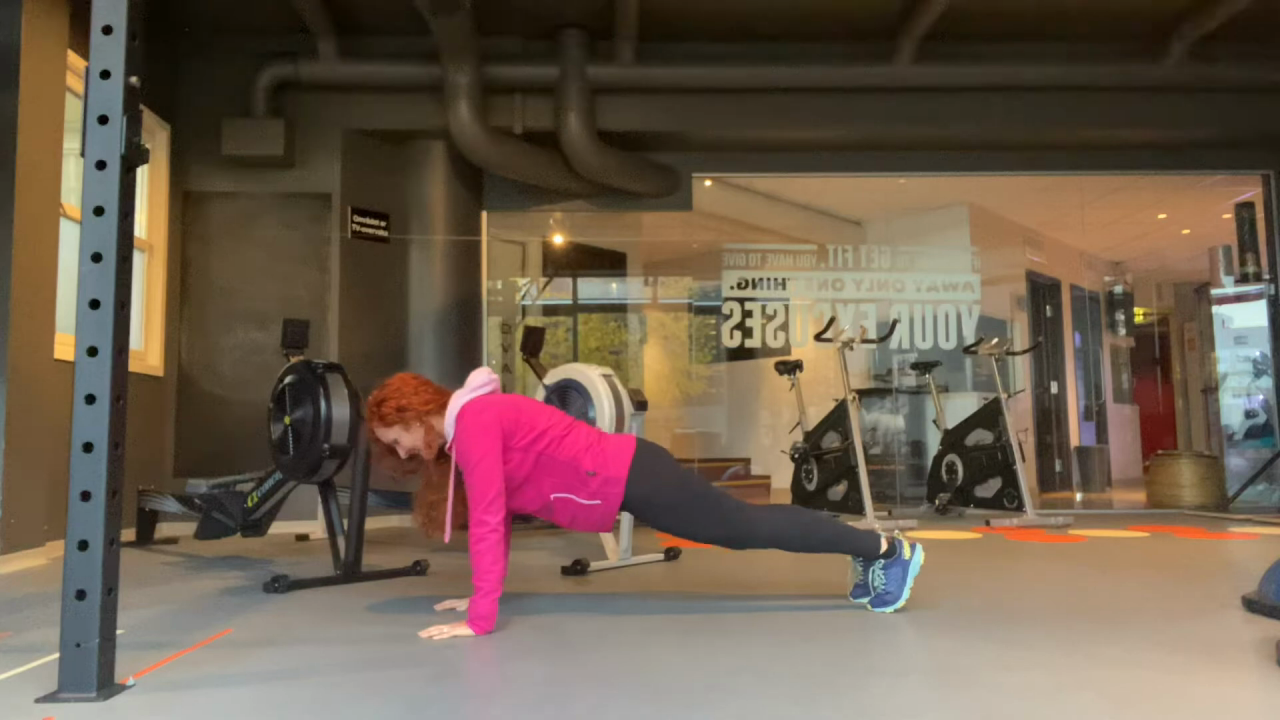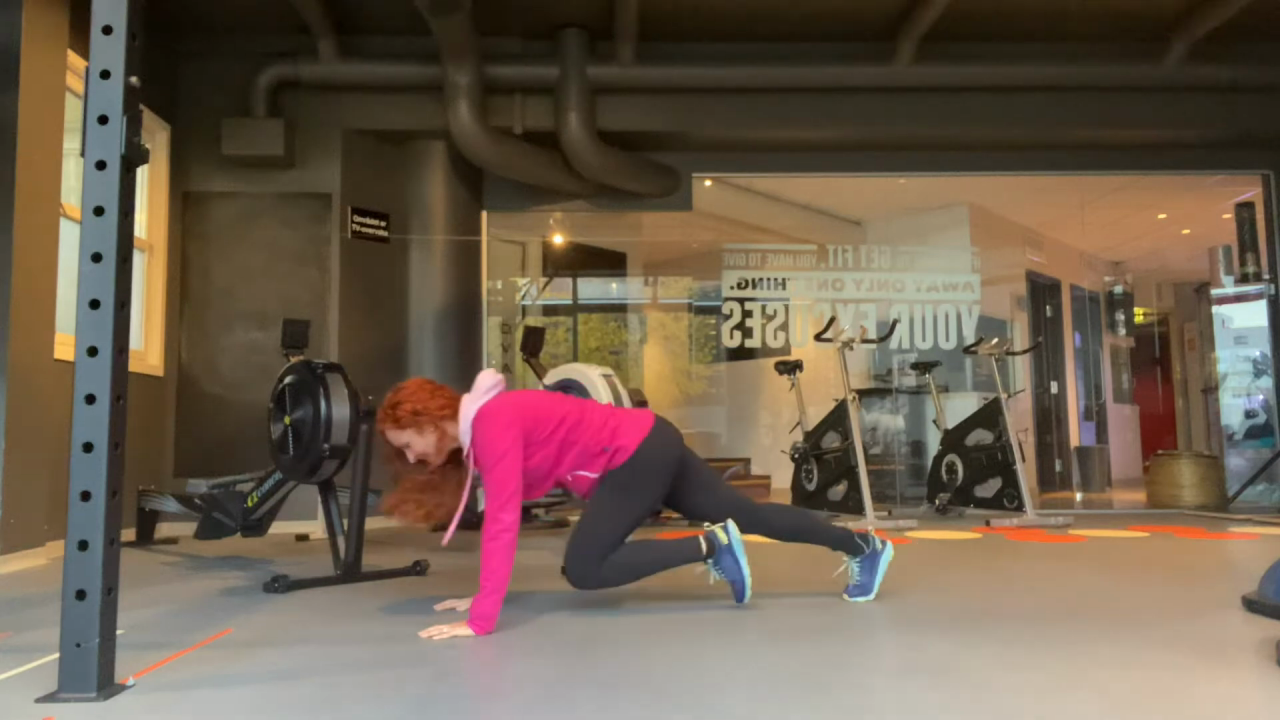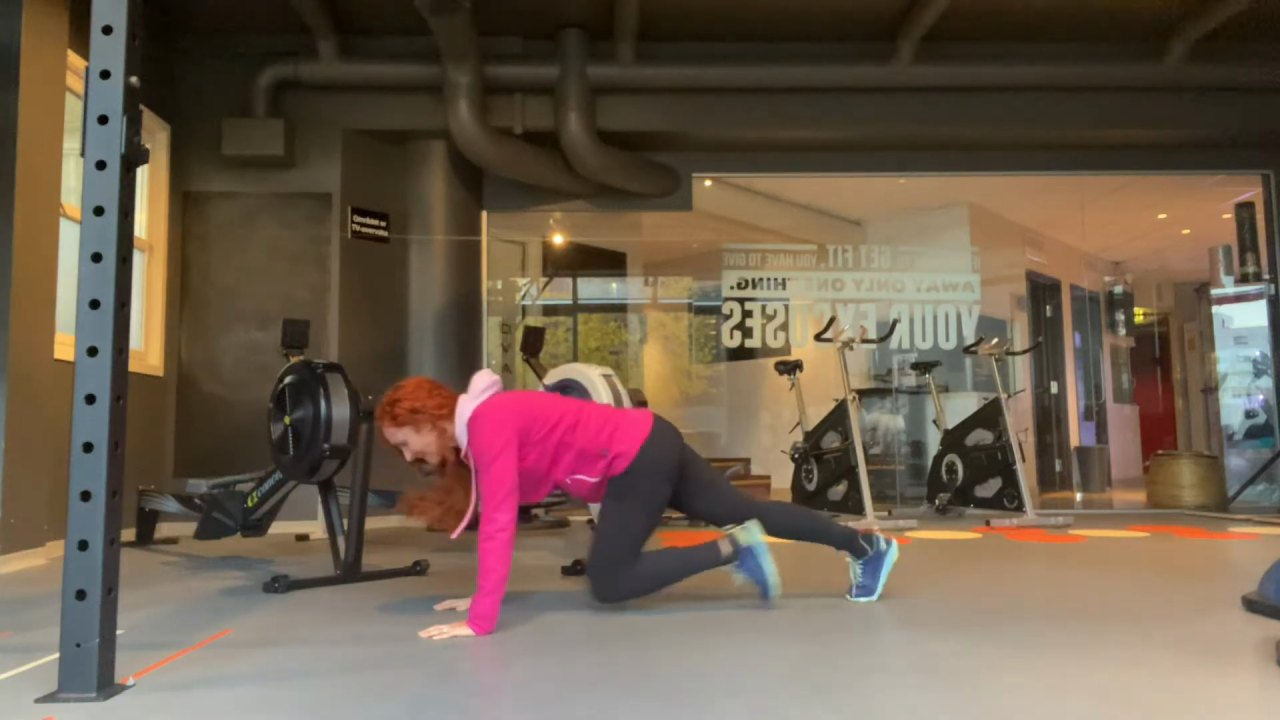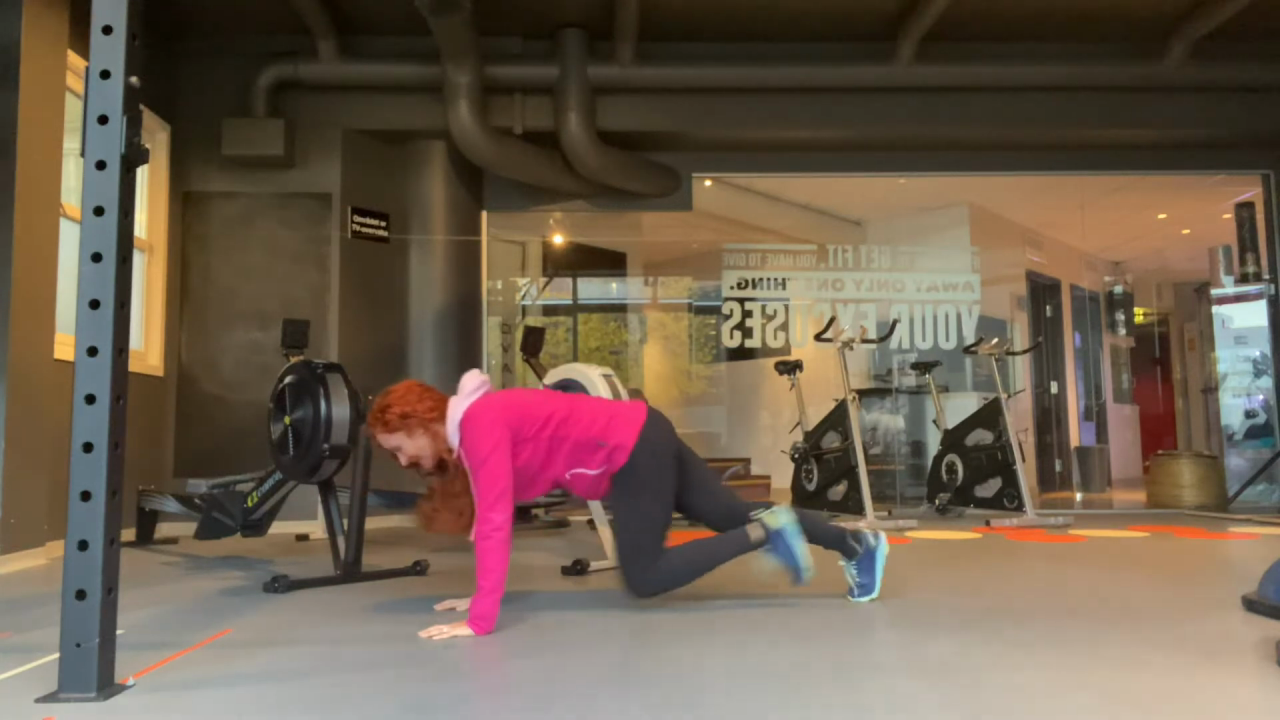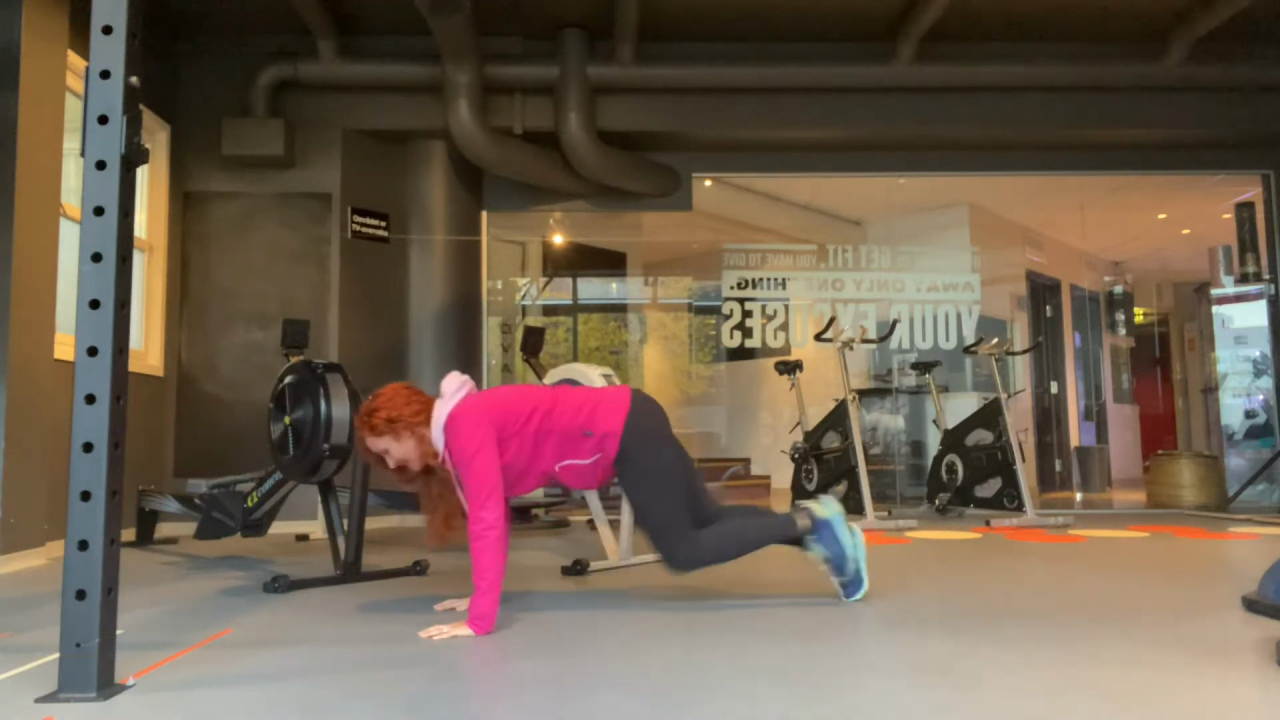
dt=1s
person 1, frame 1
left shoulder: (472, 423)
right shoulder: (476, 423)
left elbow: (487, 522)
right elbow: (498, 515)
left wrist: (480, 617)
right wrist: (483, 593)
left hip: (632, 480)
right hip: (623, 475)
left knee: (750, 528)
right knee: (745, 527)
left ankle: (891, 549)
right ankle: (866, 549)
person 1, frame 2
left shoulder: (493, 424)
right shoulder: (479, 430)
left elbow: (502, 522)
right elbow: (501, 515)
left wrist: (481, 619)
right wrist: (486, 593)
left hip: (640, 452)
right hip: (643, 448)
left knee: (585, 568)
right knee: (743, 512)
left ankle: (712, 546)
right ankle: (863, 547)
person 1, frame 3
left shoulder: (488, 425)
right shoulder: (477, 428)
left elbow: (498, 523)
right elbow: (502, 515)
left wrist: (481, 619)
right wrist: (483, 595)
left hip: (640, 454)
right hip: (644, 448)
left knee: (608, 581)
right knee: (746, 511)
left ankle: (733, 549)
right ankle: (868, 547)
person 1, frame 4
left shoulder: (480, 424)
right shoulder: (468, 431)
left elbow: (494, 523)
right elbow: (495, 515)
left wrist: (480, 619)
right wrist: (480, 594)
left hip: (639, 443)
right hip: (637, 446)
left knee: (644, 580)
right knee: (735, 514)
left ankle: (766, 534)
right ankle: (859, 545)
person 1, frame 5
left shoulder: (465, 425)
right shoulder: (458, 431)
left elbow: (489, 522)
right elbow: (487, 515)
left wrist: (480, 618)
right wrist: (481, 592)
left hip: (630, 426)
right hip: (622, 433)
left knee: (685, 549)
right knee: (709, 519)
left ankle: (813, 520)
right ankle: (830, 539)
